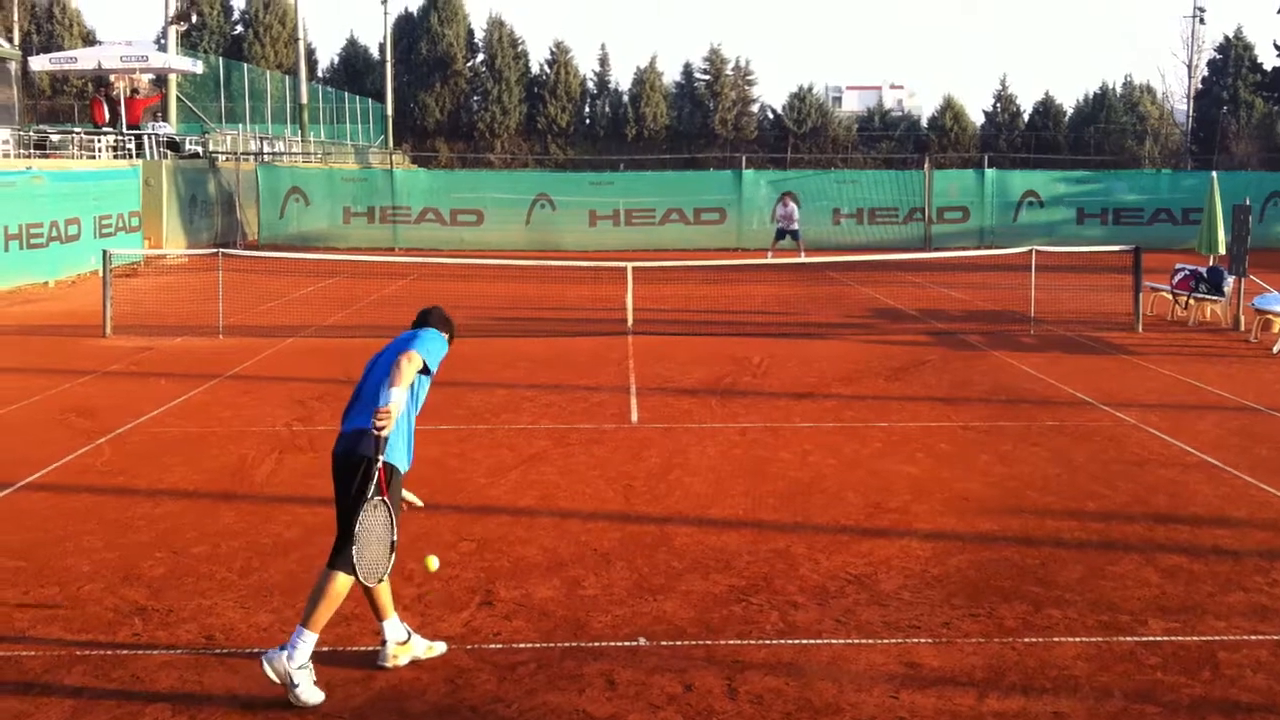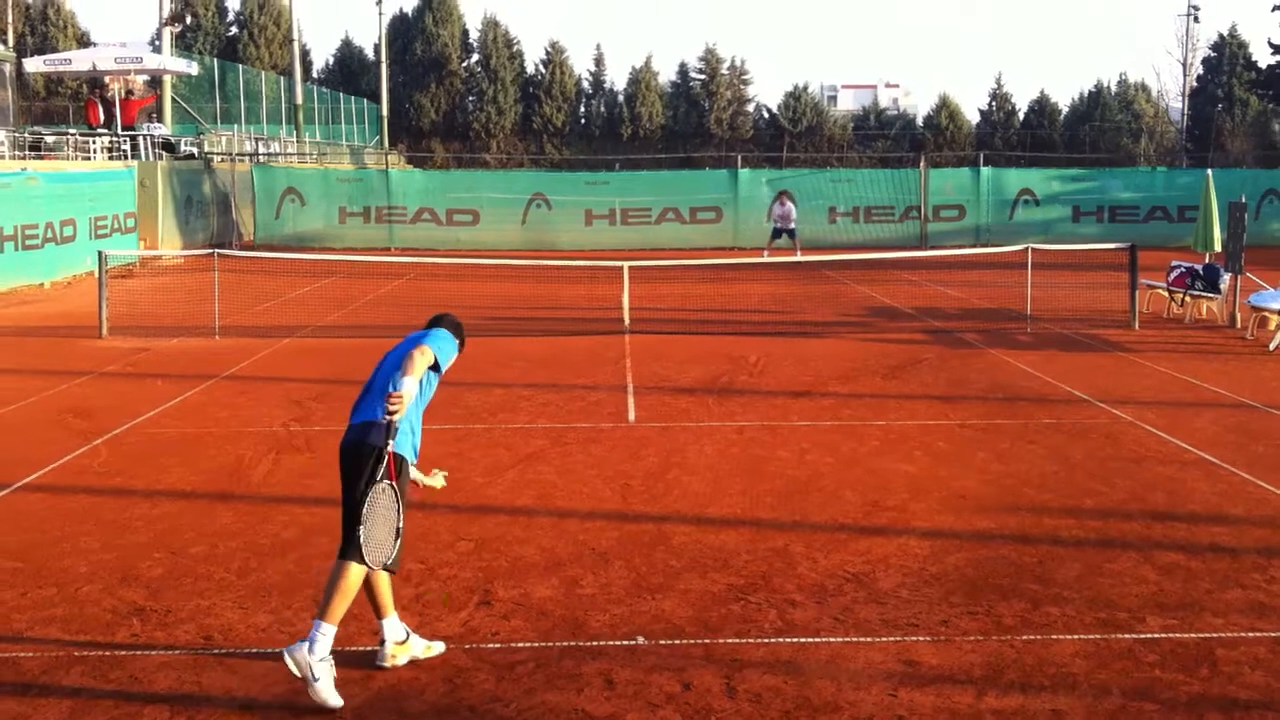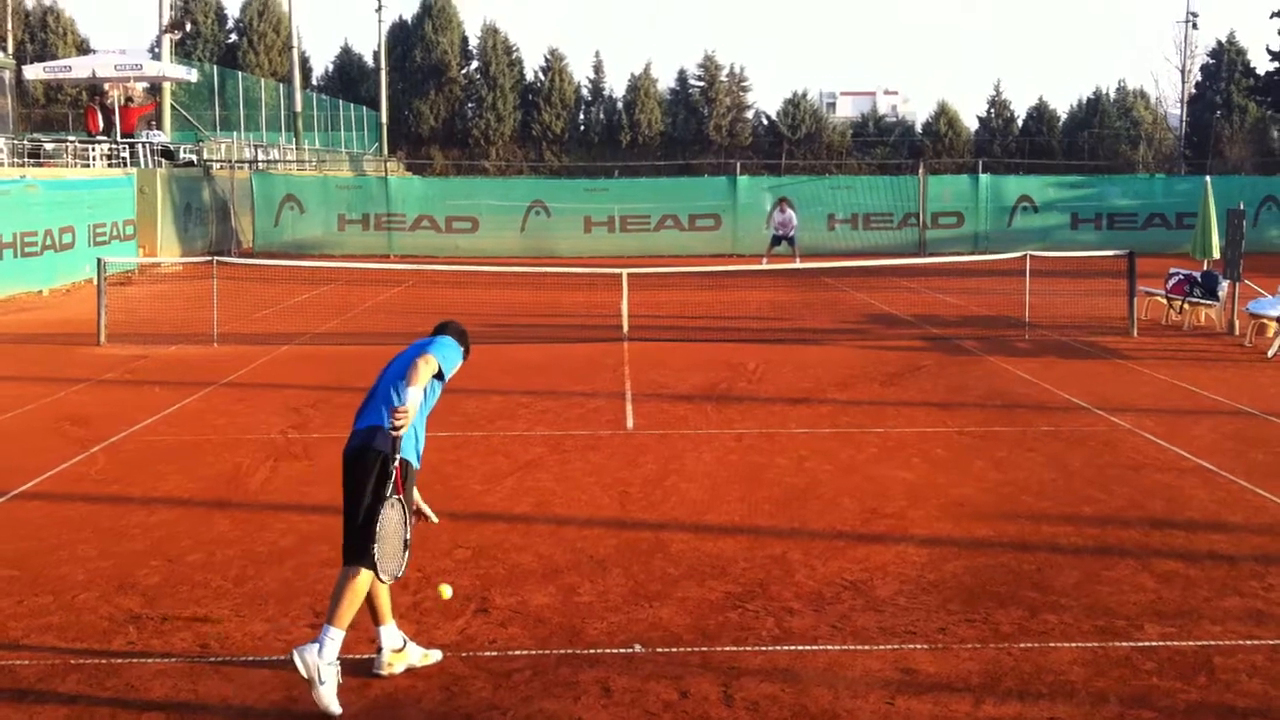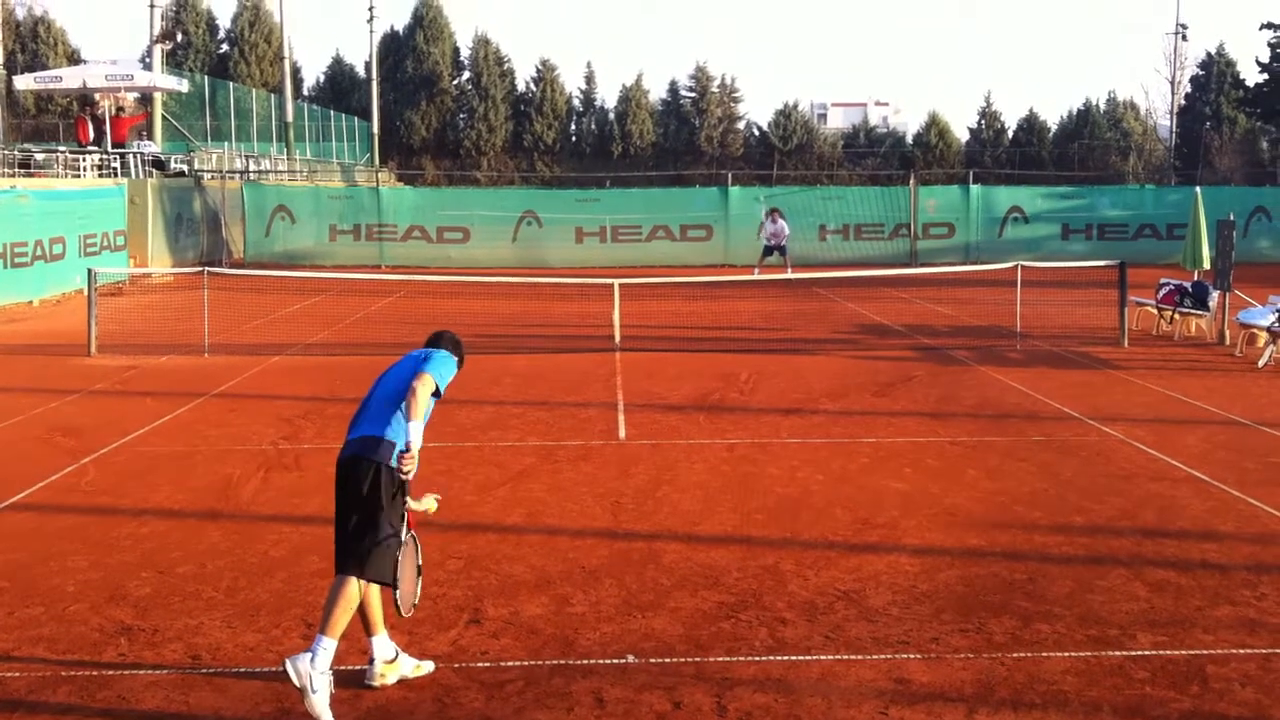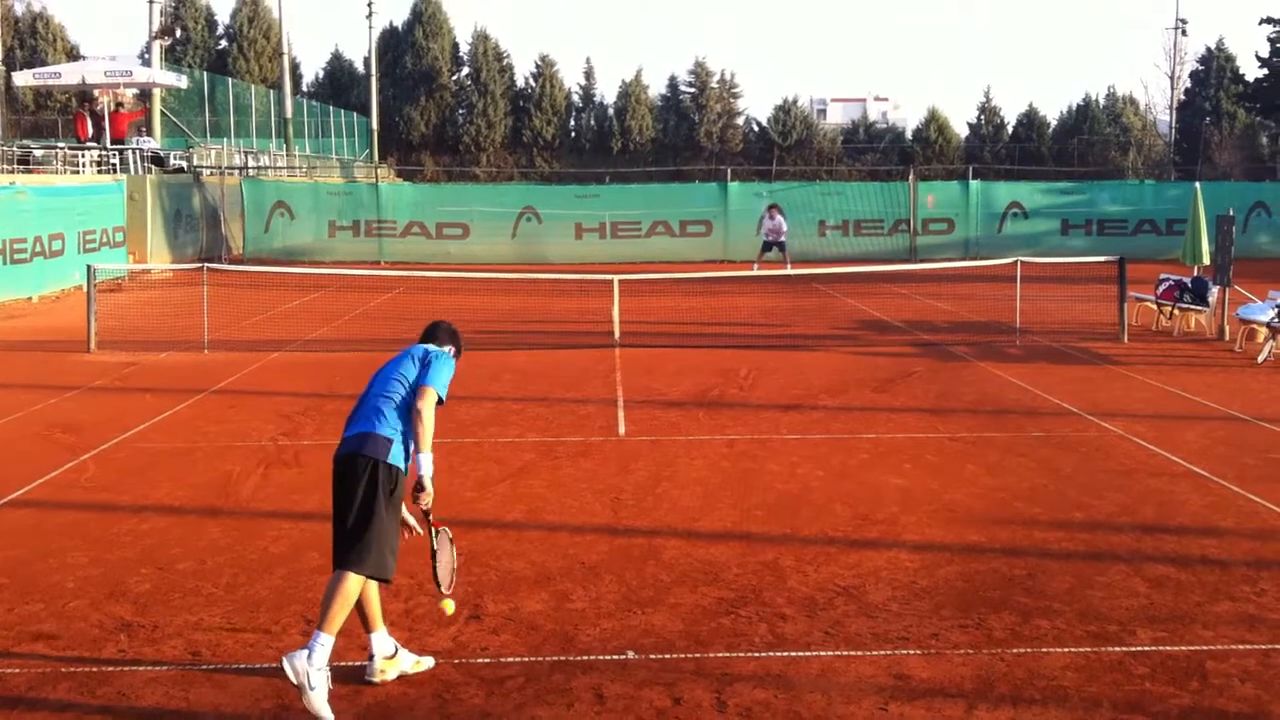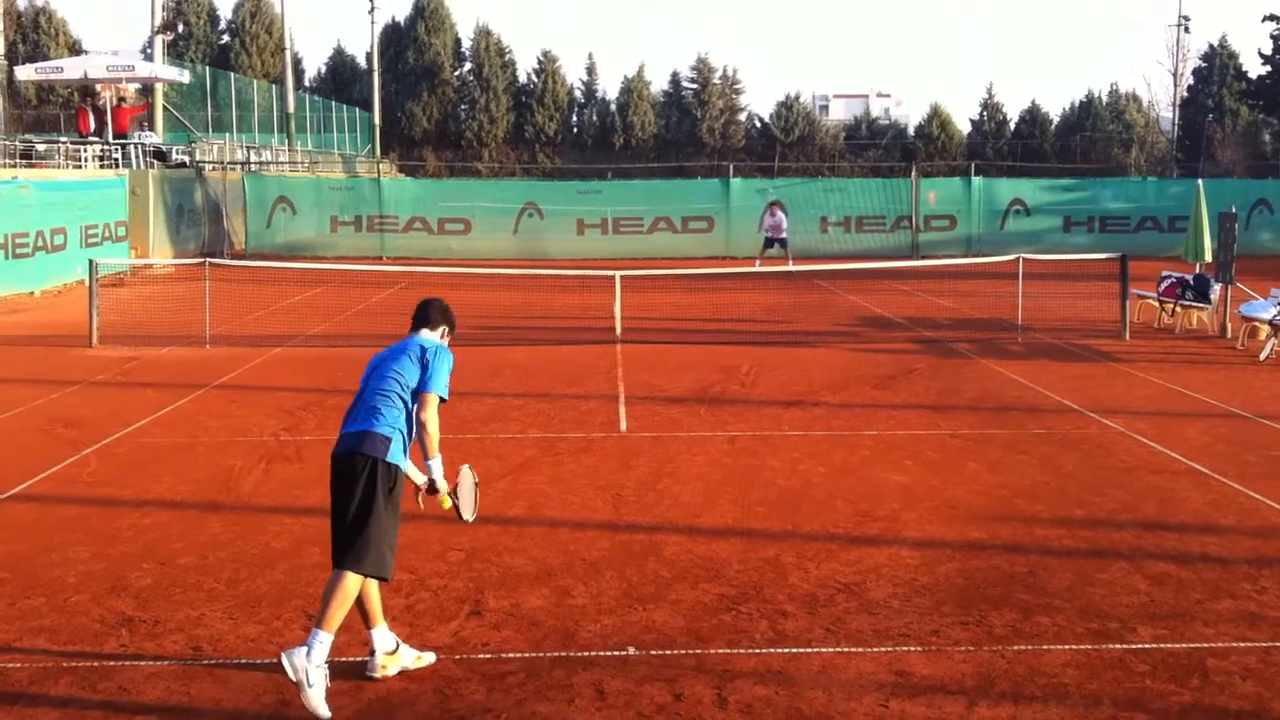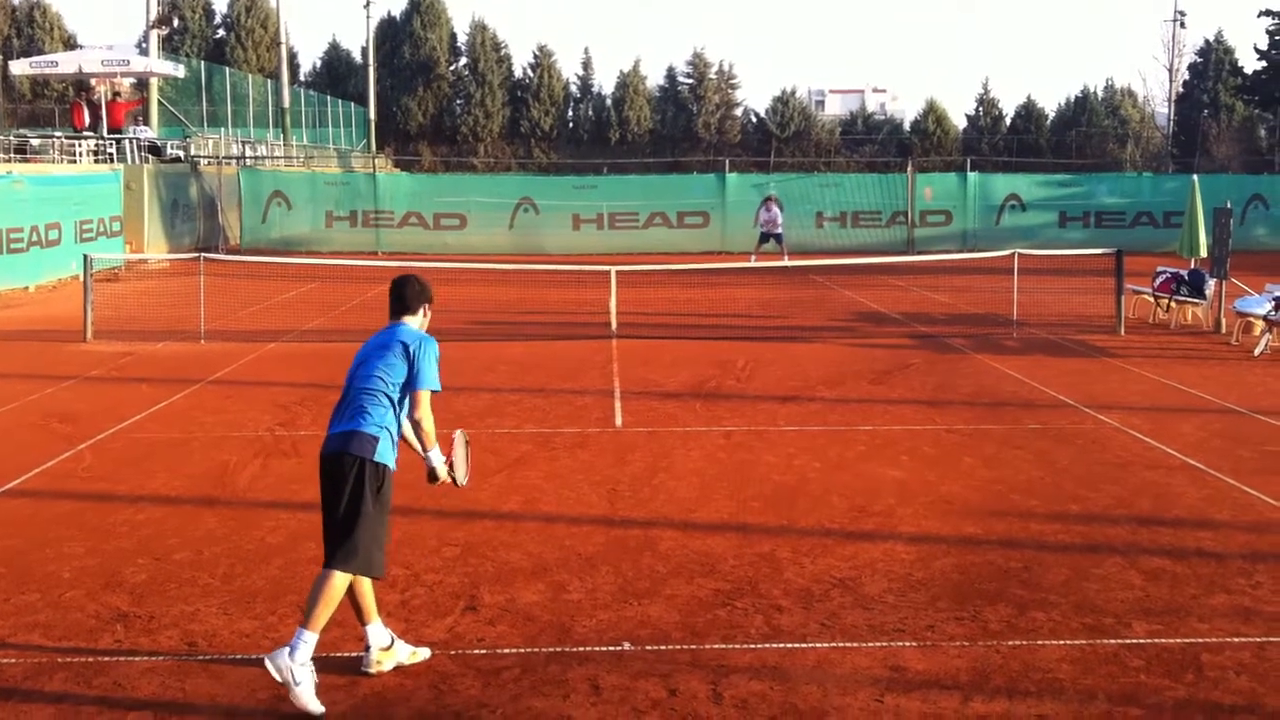
dt=0.2s
person 1, frame 1
left shoulder: (392, 348)
right shoulder: (433, 338)
right elbow: (407, 363)
left wrist: (398, 487)
right wrist: (396, 401)
left hip: (353, 448)
right hip: (374, 453)
right knee: (350, 557)
left ankle: (397, 641)
right ankle: (293, 656)
person 1, frame 2
left shoulder: (403, 347)
right shoulder: (443, 338)
right elbow: (418, 356)
left wrist: (417, 474)
right wrist: (408, 390)
left hip: (360, 442)
right hip: (381, 445)
right knee: (361, 549)
left ankle: (395, 640)
right ankle: (315, 649)
person 1, frame 3
left shoulder: (406, 355)
right shoulder: (447, 346)
right elbow: (422, 365)
left wrist: (414, 499)
right wrist: (411, 404)
left hip: (362, 447)
right hip: (386, 448)
left knee: (371, 552)
right knee: (366, 555)
left ankle: (393, 647)
right ankle: (323, 653)
person 1, frame 4
left shoulder: (401, 365)
right shoulder: (441, 359)
right elbow: (419, 390)
left wrist: (408, 499)
right wrist: (413, 444)
left hip: (353, 457)
right hip: (380, 458)
left knee: (363, 561)
right knee: (360, 566)
left ankle: (384, 658)
right ankle: (315, 663)
person 1, frame 5
left shoulder: (394, 364)
right shoulder: (439, 358)
right elbow: (421, 408)
left wrist: (400, 507)
right wrist: (424, 471)
left hip: (350, 454)
right hip: (378, 457)
left knee: (362, 559)
right knee: (358, 562)
left ankle: (385, 655)
right ankle: (313, 659)
person 1, frame 6
left shoulder: (386, 354)
right shoulder: (437, 352)
right elbow: (425, 417)
left wrist: (416, 474)
right wrist: (435, 473)
left hip: (348, 452)
right hip: (376, 456)
left knee: (361, 558)
right knee: (358, 560)
left ankle: (385, 650)
right ankle: (311, 656)
person 1, frame 7
left shoulder: (373, 344)
right shoulder: (421, 343)
right elbow: (419, 413)
left wrist: (421, 453)
right wrist: (437, 461)
left hip: (338, 450)
right hip: (367, 455)
left knee: (354, 555)
right knee: (347, 559)
left ankle: (381, 645)
right ankle: (296, 657)
